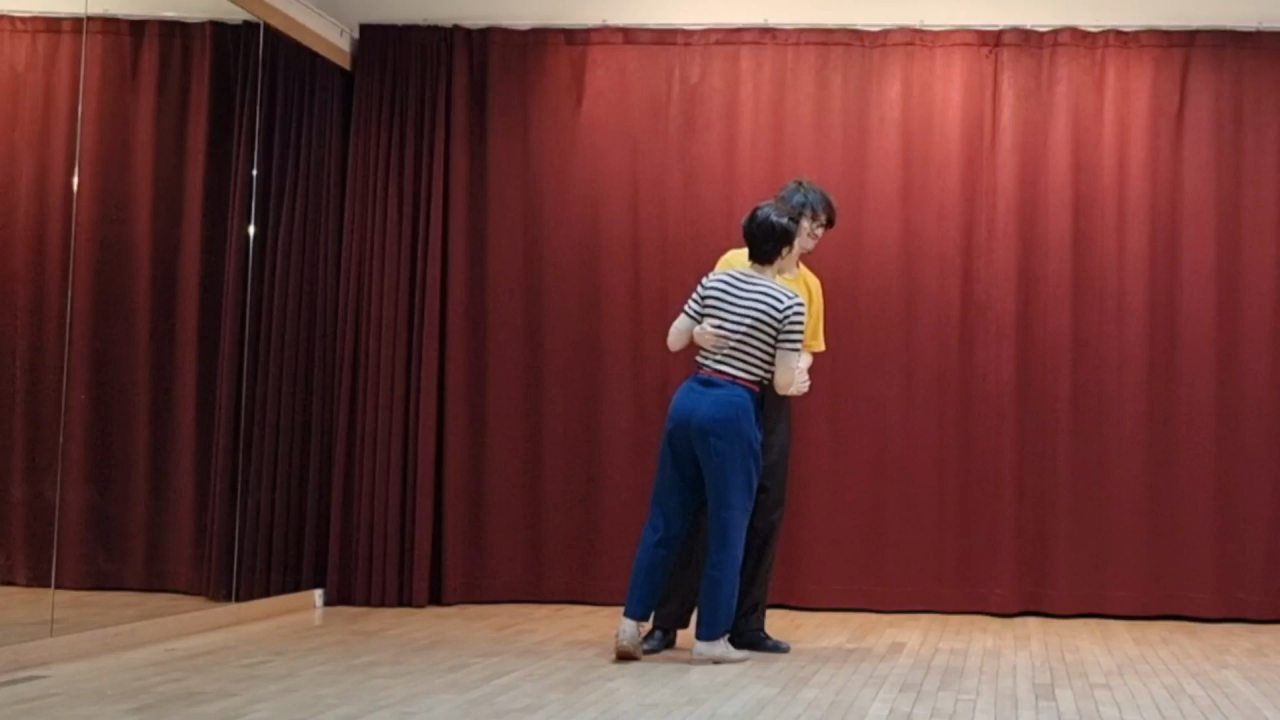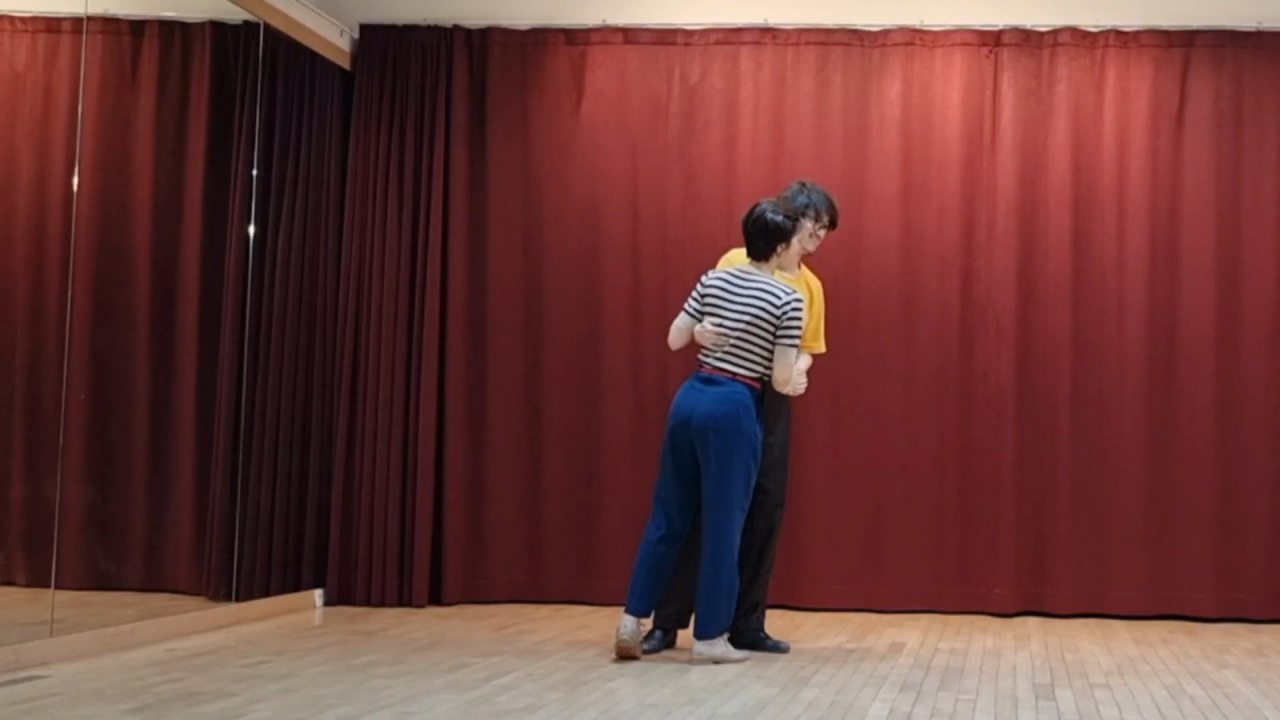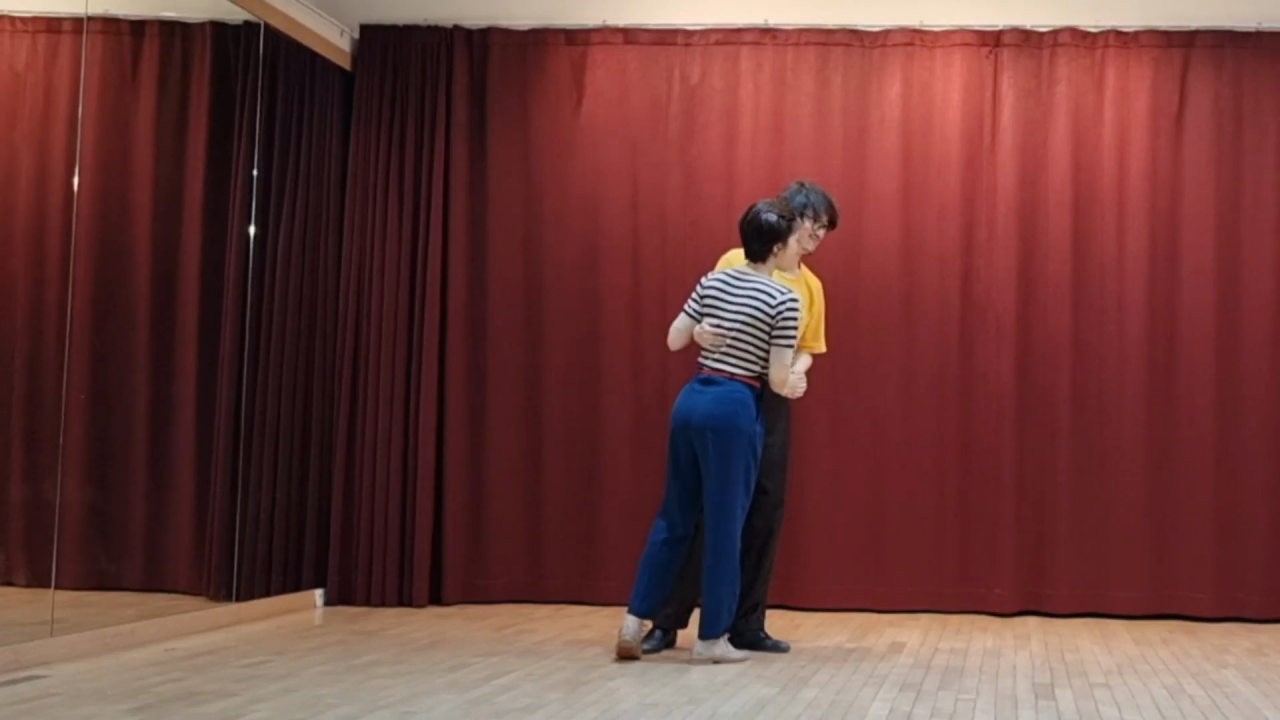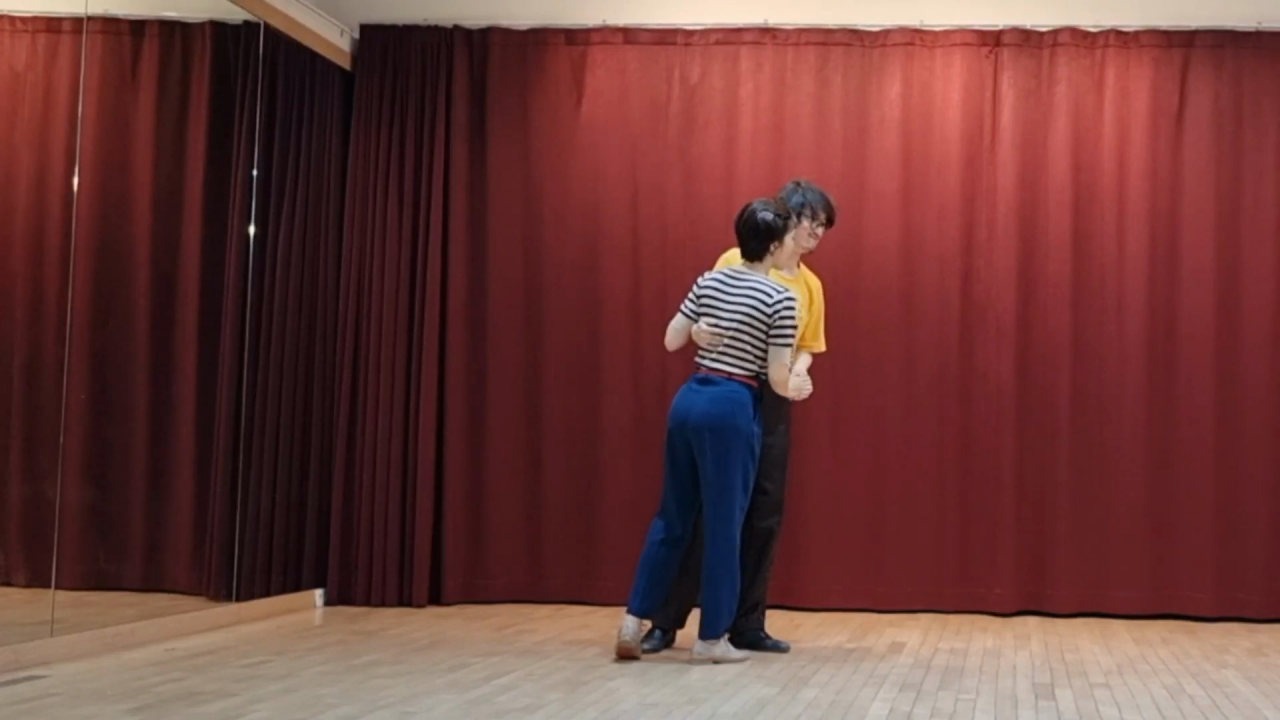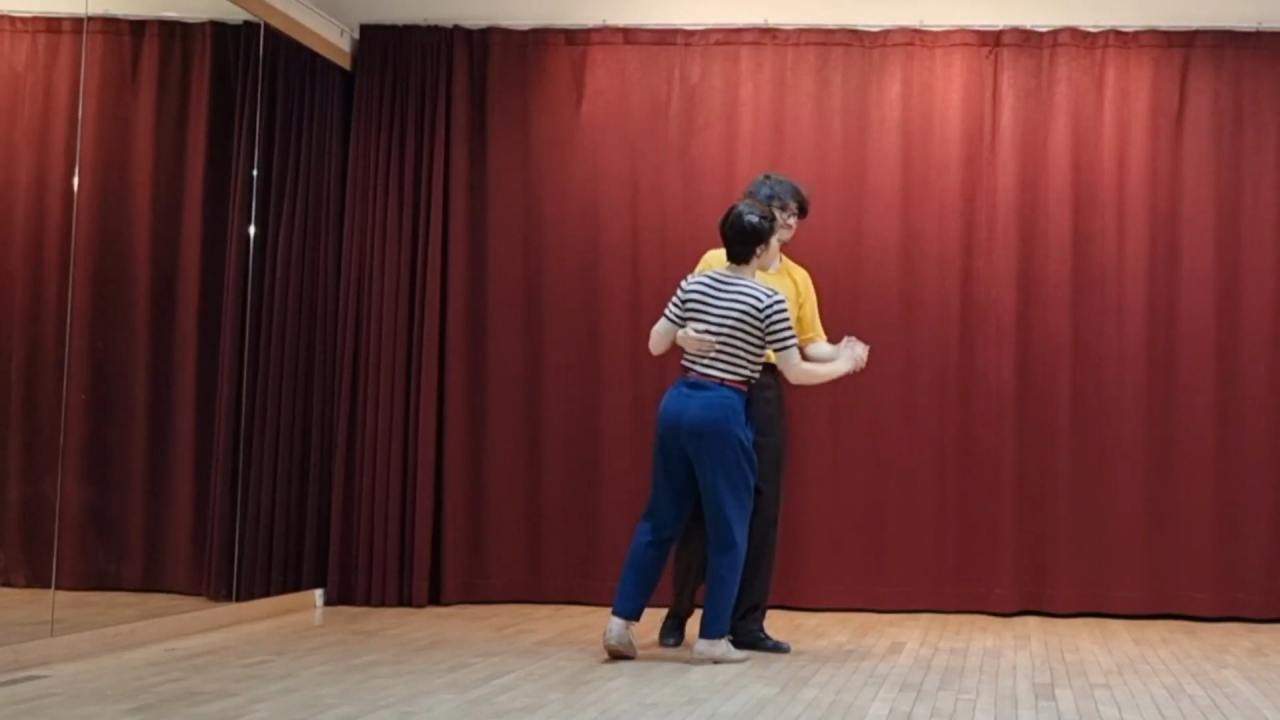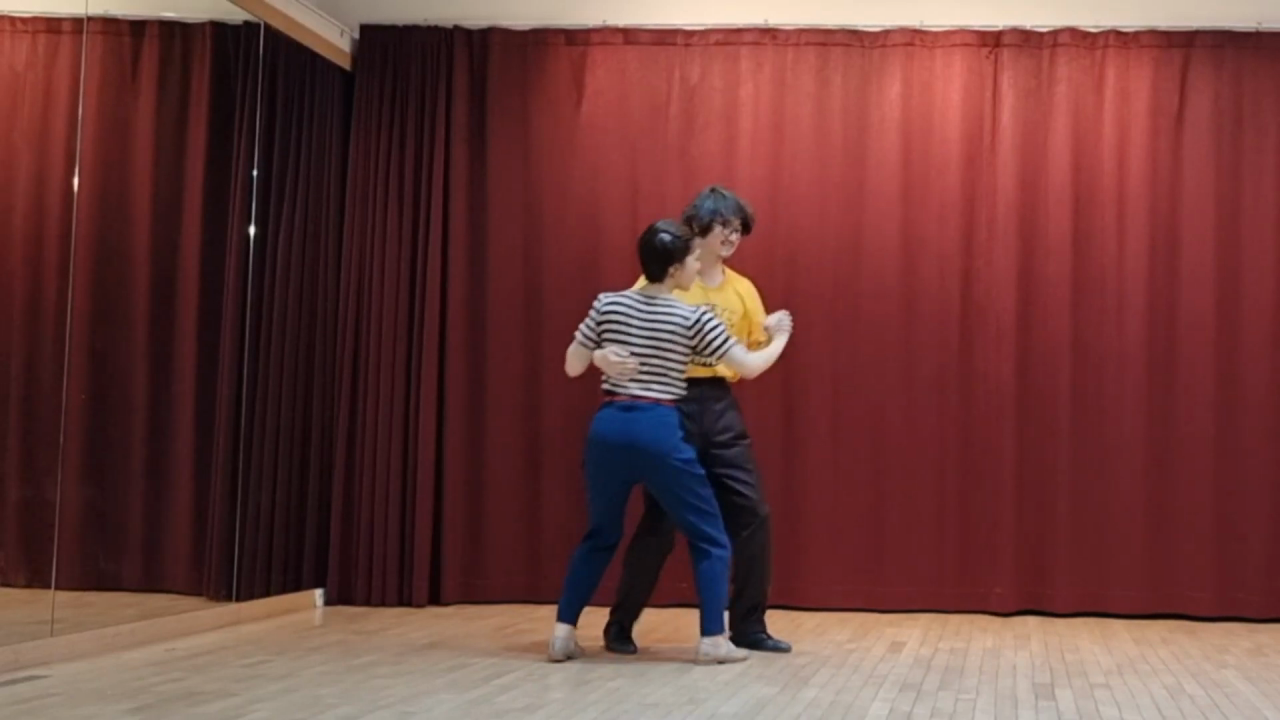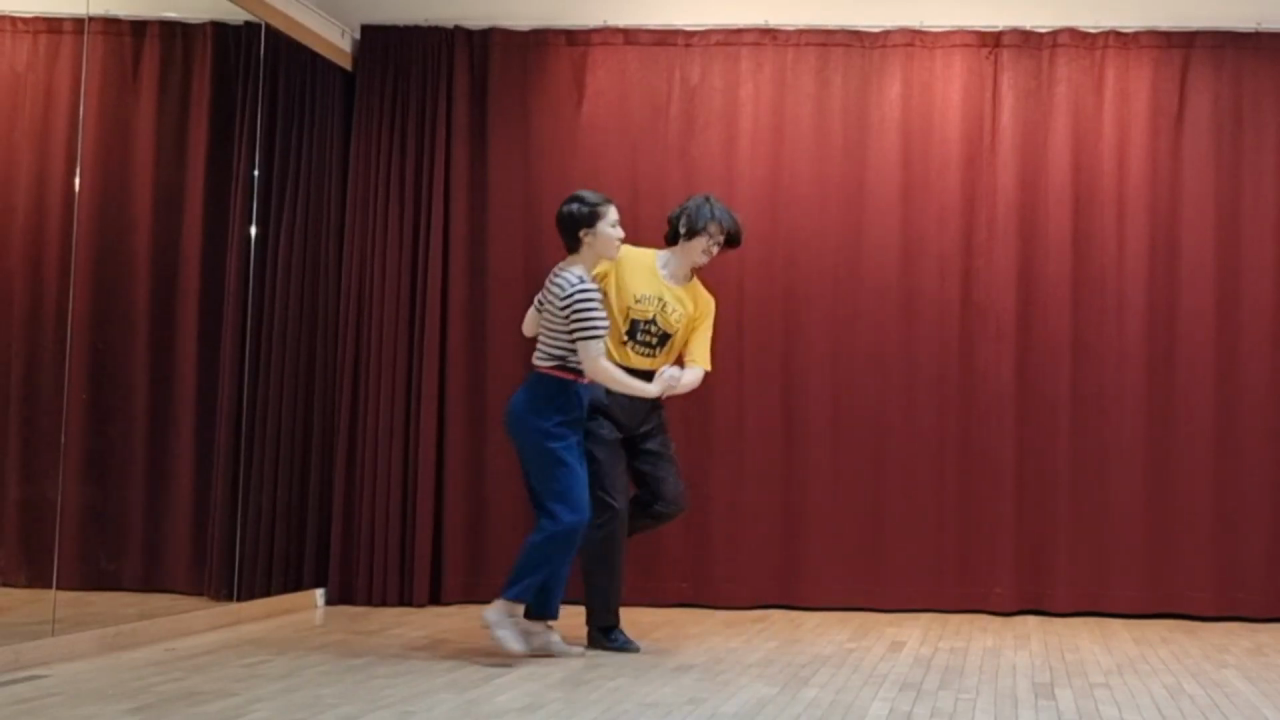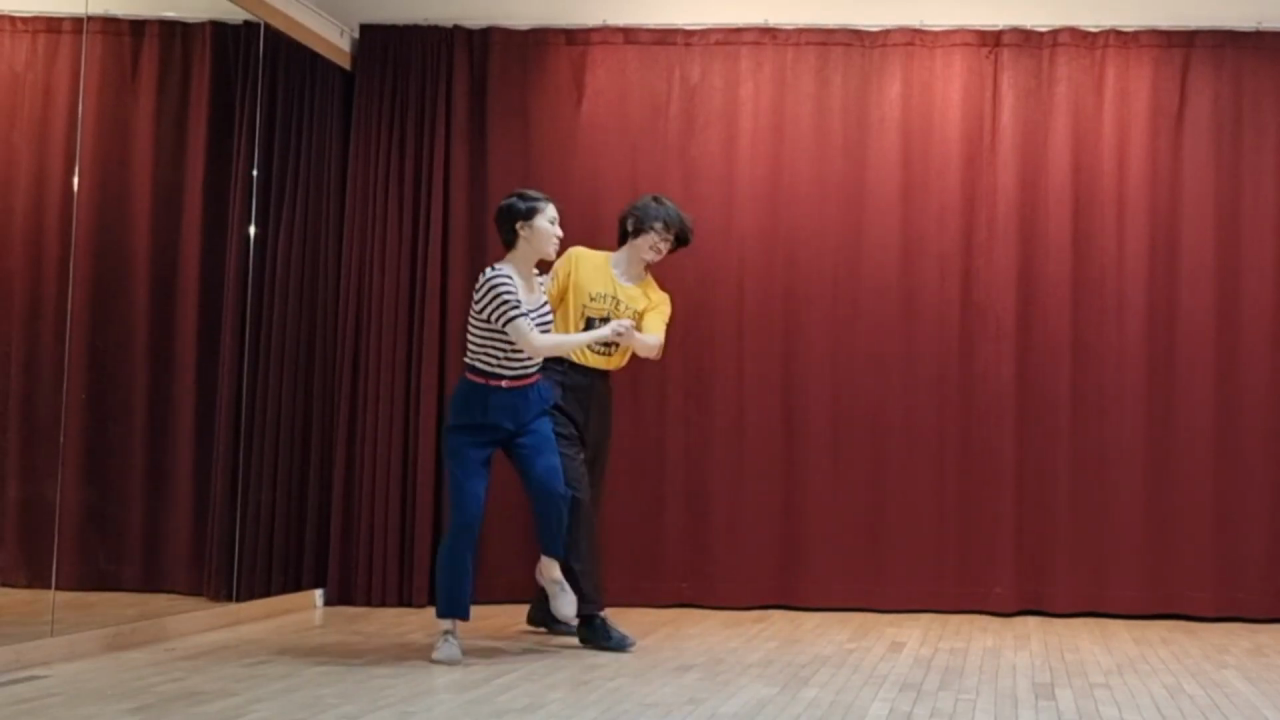
dt=0.4s
person 1, frame 1
left shoulder: (810, 286)
right shoulder: (736, 262)
left elbow: (806, 348)
right elbow: (699, 319)
left wrist: (797, 373)
right wrist: (700, 333)
left hip: (772, 405)
left knee: (765, 513)
right knee: (702, 508)
left ankle: (747, 625)
right ankle: (667, 622)
person 1, frame 2
left shoulder: (812, 287)
right shoulder: (738, 262)
left elbow: (806, 349)
right elbow: (701, 316)
left wrist: (796, 373)
right wrist: (700, 330)
left hip: (772, 406)
left knee: (764, 512)
left ankle: (747, 625)
right ankle: (667, 621)
person 1, frame 3
left shoulder: (812, 287)
right shoulder: (737, 262)
left elbow: (806, 349)
right elbow: (700, 318)
left wrist: (794, 374)
right wrist: (699, 332)
left hip: (772, 405)
left knee: (764, 512)
left ankle: (747, 624)
right ankle: (667, 621)
person 1, frame 4
left shoulder: (812, 286)
right shoulder: (737, 262)
left elbow: (805, 349)
right elbow: (699, 316)
left wrist: (796, 375)
right wrist: (697, 331)
left hip: (773, 404)
left knee: (765, 513)
left ankle: (747, 624)
right ankle: (665, 622)
person 1, frame 5
left shoulder: (798, 279)
right shoulder: (717, 263)
left elbow: (813, 344)
left wrist: (843, 354)
right wrist: (683, 334)
left hip: (766, 395)
left knee: (762, 509)
right knee: (706, 504)
left ankle: (747, 624)
right ankle: (679, 612)
person 1, frame 6
left shoulder: (744, 292)
left elbow: (758, 356)
left wrist: (775, 335)
right wrist: (603, 357)
left hip: (722, 409)
right hip: (670, 405)
left knee: (750, 513)
right knee: (663, 517)
left ankle: (747, 625)
right ankle: (620, 625)
person 1, frame 7
left shoulder: (702, 304)
right shoulder: (624, 261)
left elbow: (697, 368)
left wrist: (682, 380)
left hip: (645, 400)
right hip: (599, 392)
left knee: (670, 498)
right knee: (610, 503)
left ankle: (591, 544)
right ankle: (603, 625)
person 1, frame 8
left shoulder: (656, 300)
right shoulder: (578, 261)
left elbow: (653, 348)
left wrist: (631, 337)
left hip: (598, 394)
right hip: (555, 384)
left knee: (582, 500)
right knee: (573, 494)
left ankle: (547, 606)
right ankle: (590, 614)
person 2, frame 1
left shoulder: (714, 281)
right shoulder: (789, 304)
left elbow: (674, 341)
right elbow: (781, 383)
right wrist: (799, 383)
left hip: (688, 399)
right hip: (732, 411)
left knee: (667, 516)
right knee: (728, 523)
left ankle: (631, 624)
right ankle: (711, 638)
person 2, frame 2
left shoulder: (713, 280)
right shoulder: (787, 300)
left elbow: (675, 339)
right elbow: (781, 380)
right wrist: (796, 383)
left hip: (689, 397)
right hip: (733, 408)
left knee: (669, 513)
right knee: (724, 522)
left ankle: (632, 621)
right ankle: (709, 637)
person 2, frame 3
left shoulder: (712, 281)
right shoulder: (783, 300)
left elbow: (675, 340)
right elbow: (776, 378)
right wrist: (793, 387)
left hip: (691, 399)
right hip: (733, 409)
left knee: (675, 515)
right knee: (724, 521)
left ankle: (634, 621)
right ankle: (711, 637)
person 2, frame 4
left shoulder: (709, 281)
right shoulder: (780, 298)
left elbow: (671, 341)
right elbow: (777, 377)
right wrist: (797, 389)
left hip: (688, 399)
right hip: (731, 408)
left knee: (673, 516)
right knee: (724, 521)
left ankle: (633, 623)
right ankle: (711, 638)
person 2, frame 5
left shoulder: (693, 285)
right shoulder: (768, 303)
left elbow: (655, 344)
right elbow: (796, 372)
right wrist: (842, 364)
left hip: (677, 403)
right hip: (721, 412)
left knee: (660, 518)
right knee: (728, 525)
left ankle: (620, 624)
right ankle: (712, 638)
person 2, frame 6
left shoulder: (606, 305)
right shoulder: (694, 321)
left elbow: (572, 367)
right elbow: (748, 365)
right wrist: (780, 336)
left hip: (606, 427)
right hip: (657, 432)
left knee: (601, 533)
right knee: (709, 532)
left ankle: (564, 632)
right ankle: (713, 639)
person 2, frame 7
left shoulder: (561, 278)
right shoulder: (580, 292)
left elbow: (528, 327)
right elbow: (595, 368)
right wrist: (651, 389)
left hip: (554, 406)
right hip: (546, 408)
left knee: (562, 516)
right knee: (569, 514)
left ankle: (539, 625)
right ankle: (505, 607)
person 2, frame 8
left shoulder: (537, 283)
right shoulder: (496, 282)
right elbow: (532, 344)
right wrist: (603, 333)
left hip: (528, 403)
right hip: (476, 409)
left knee: (551, 487)
right knee: (466, 515)
left ankle: (550, 568)
right ankle: (448, 626)
